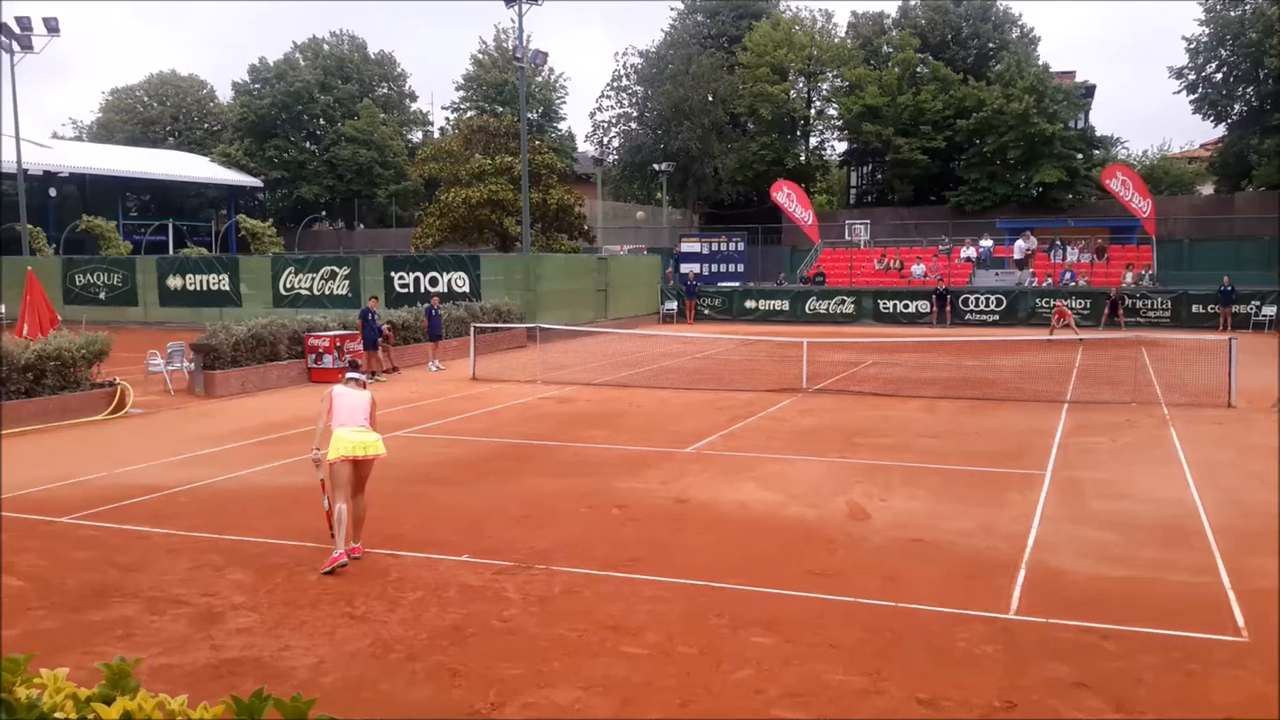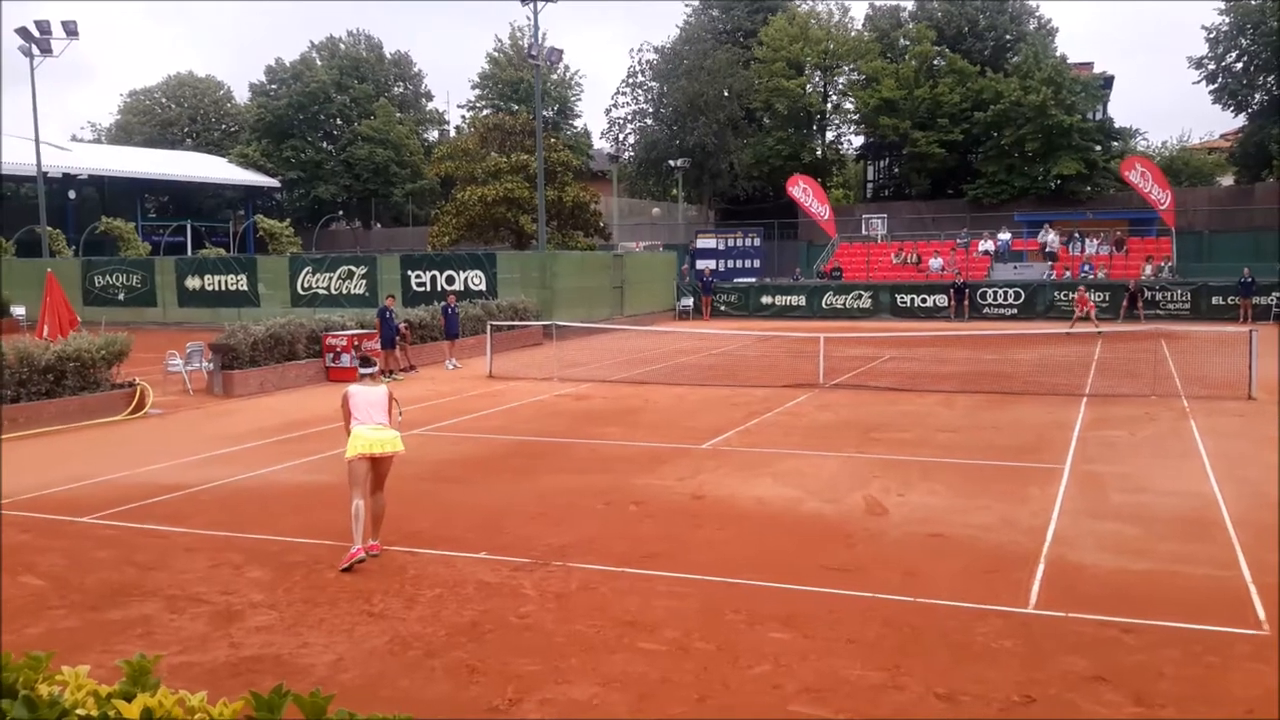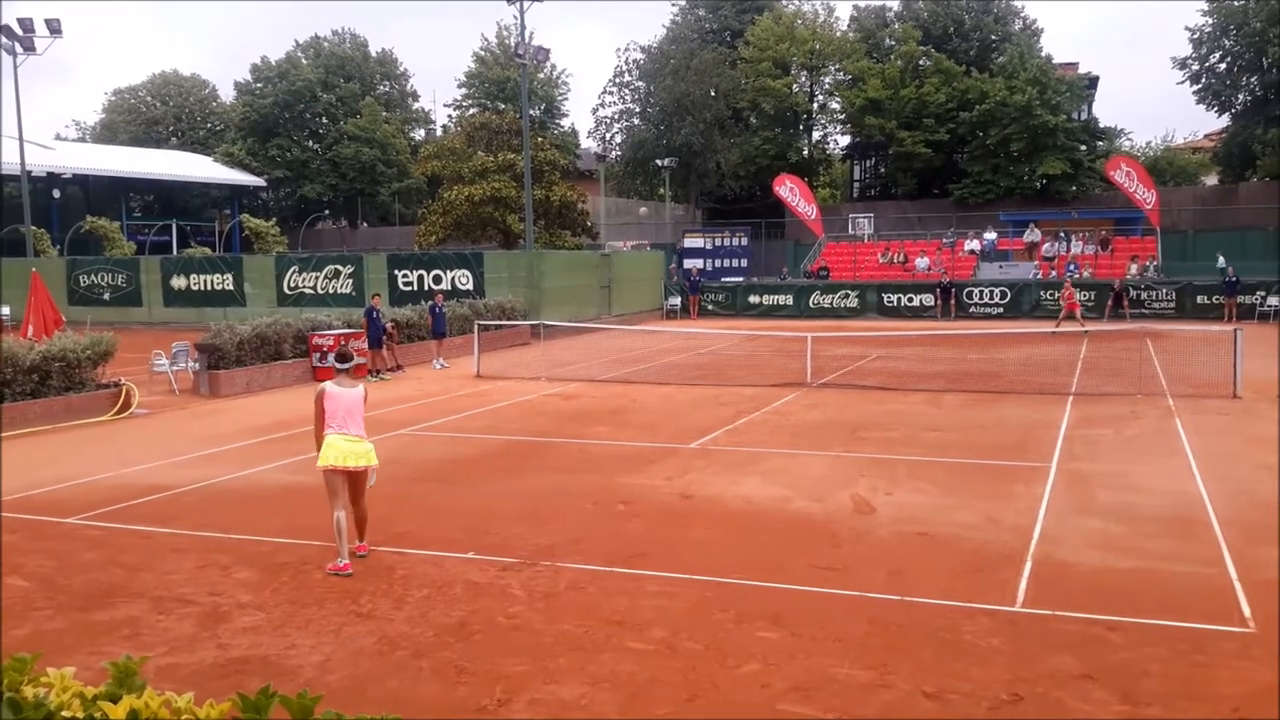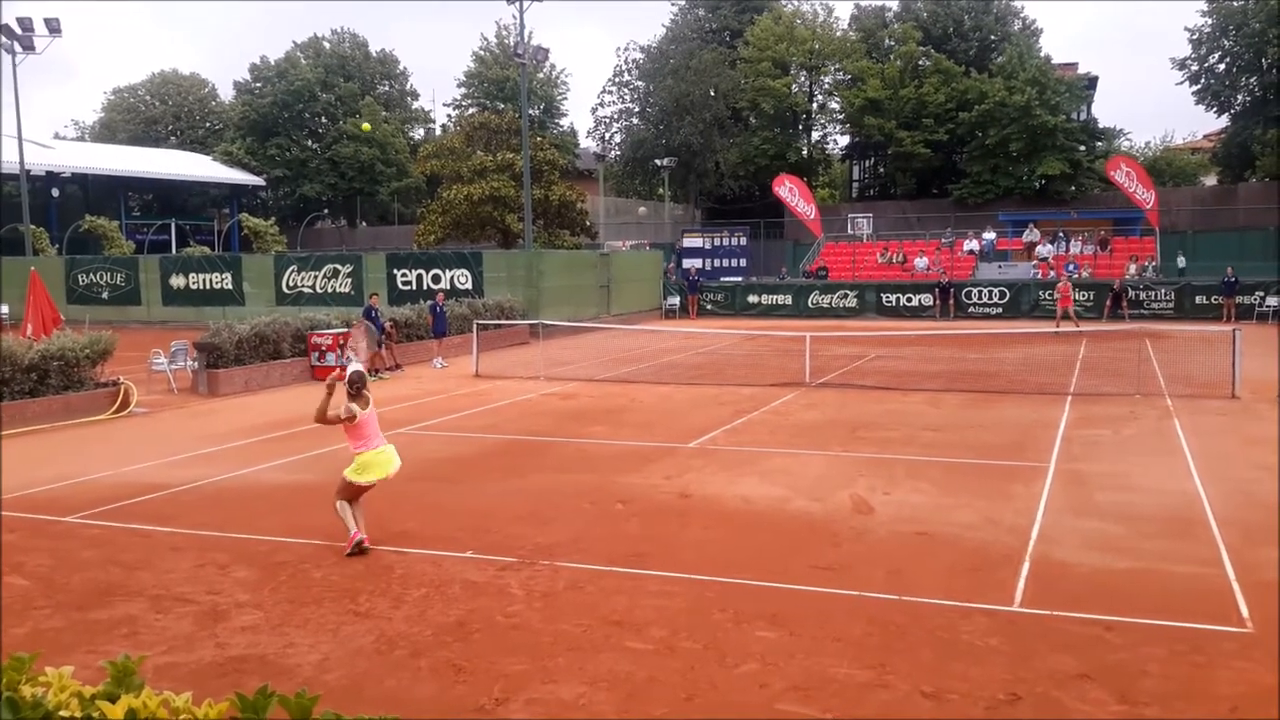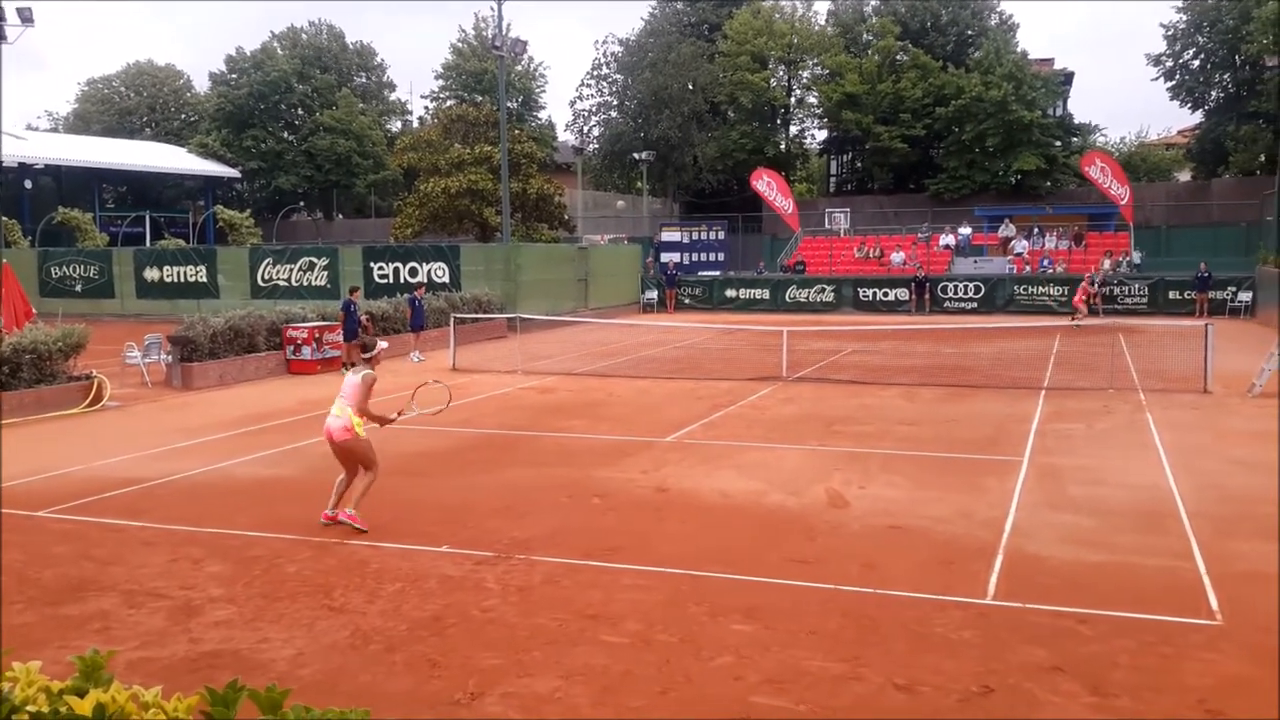
dt=1s
person 1, frame 1
left shoulder: (332, 391)
right shoulder: (369, 396)
left elbow: (322, 419)
left wrist: (316, 448)
left hip: (343, 440)
right hip: (368, 440)
left knee: (339, 498)
right knee: (358, 494)
left ankle: (339, 551)
right ankle: (356, 545)
person 1, frame 2
left shoulder: (349, 392)
right shoulder: (386, 390)
left elbow: (348, 426)
left hip: (361, 438)
right hip: (386, 437)
left knee: (358, 495)
right knee: (377, 492)
left ankle: (357, 547)
right ankle: (374, 543)
person 1, frame 3
left shoulder: (323, 389)
right shoulder: (361, 389)
left elbow: (319, 426)
left wrist: (320, 451)
left hip: (335, 447)
right hip: (360, 447)
left knee: (338, 506)
right knee: (358, 501)
left ankle: (343, 561)
right ankle: (361, 544)
person 1, frame 4
left shoulder: (349, 412)
right shoulder: (367, 397)
left elbow: (320, 418)
right elbow: (359, 376)
left wrist: (328, 392)
left hip: (368, 464)
right hip: (385, 458)
left knee: (340, 498)
right knee: (354, 498)
left ankle: (355, 533)
right ankle: (362, 535)
person 1, frame 5
left shoulder: (352, 372)
right shoulder: (369, 375)
right elbow: (361, 408)
left wrist: (376, 419)
right wrist: (384, 419)
left hip: (331, 425)
right hip: (346, 427)
left knee: (351, 471)
right knee: (371, 469)
left ankle: (330, 513)
right ankle: (349, 512)
